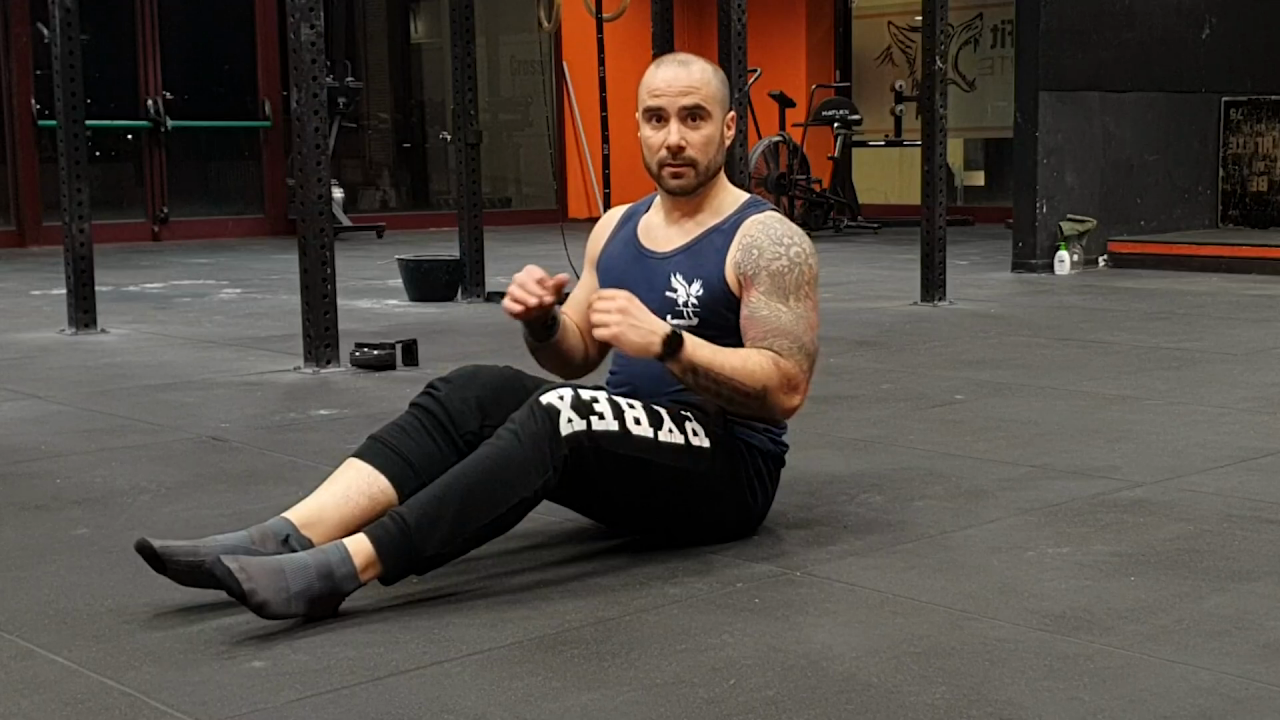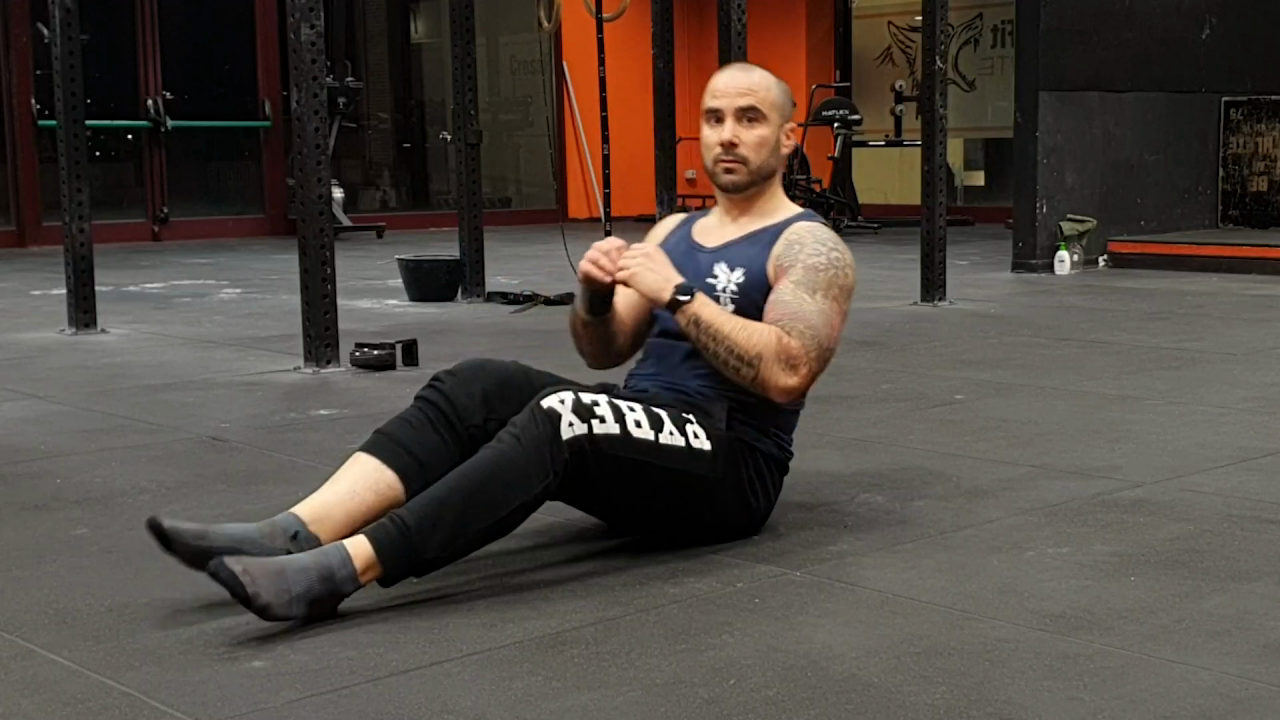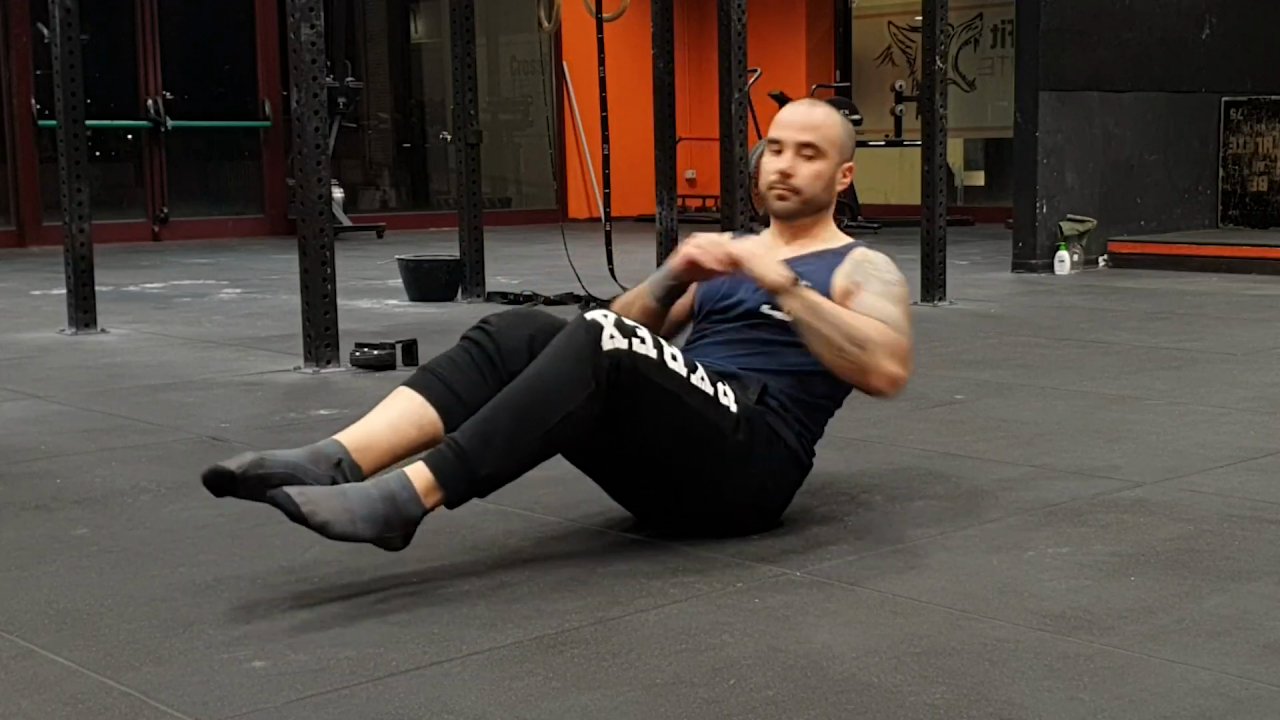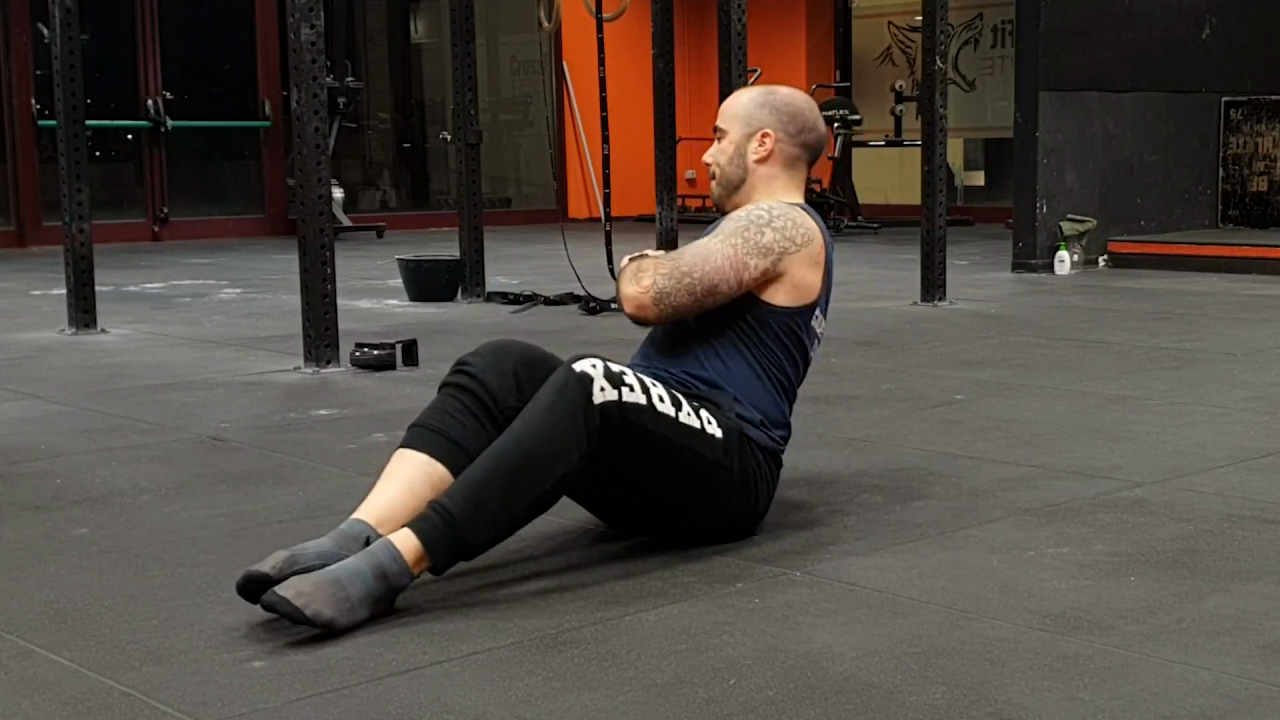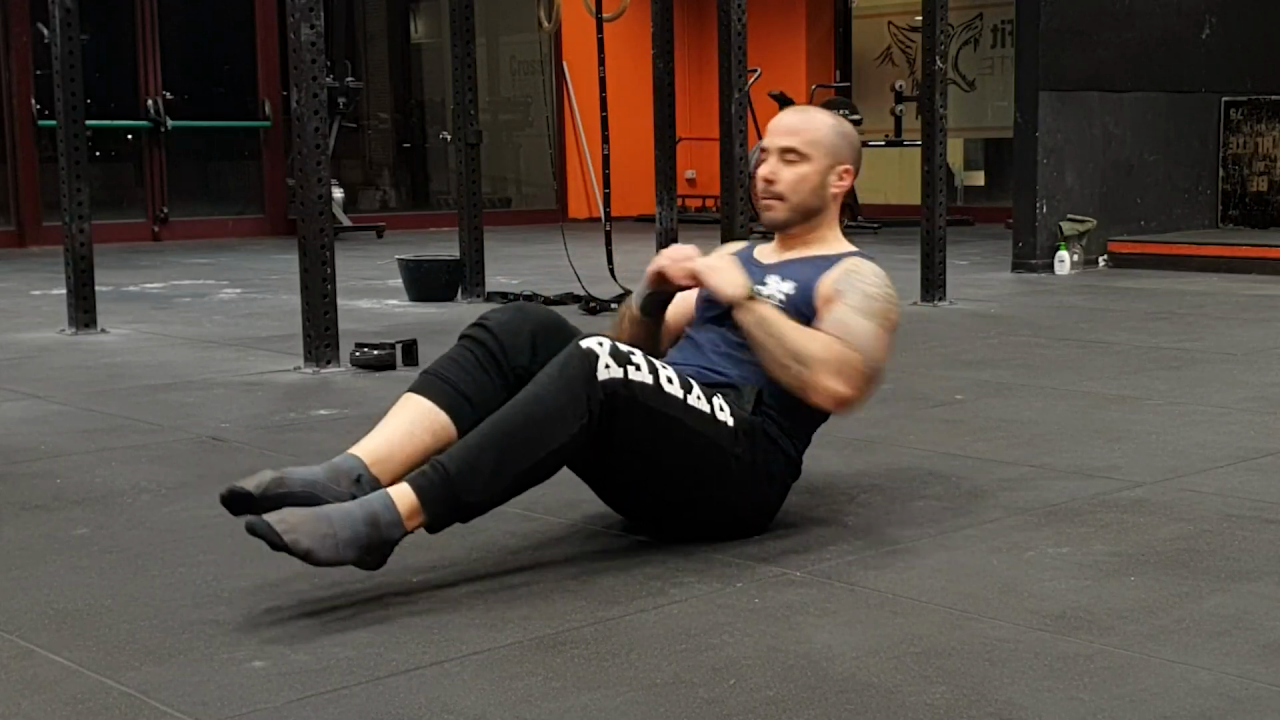
dt=1s
person 1, frame 1
left shoulder: (766, 242)
right shoulder: (616, 228)
left elbow: (786, 389)
right elbow: (576, 357)
left wrist: (667, 344)
right wrist: (539, 320)
left hip: (724, 472)
right hip: (626, 451)
left knee: (560, 416)
right knee: (476, 391)
left ankle: (342, 566)
right ankle: (286, 539)
person 1, frame 2
left shoulder: (810, 248)
right shoulder: (673, 232)
left elbow: (785, 375)
right elbow: (604, 351)
left wrist: (676, 294)
right wrist: (596, 293)
left hip: (729, 470)
right hip: (642, 437)
left knee: (562, 419)
right knee: (482, 387)
left ankle: (340, 570)
right ankle: (291, 535)
person 1, frame 3
left shoulder: (863, 268)
right shoulder: (738, 251)
left elbow: (886, 371)
right elbow: (633, 329)
left wrist: (781, 282)
right wrist: (678, 271)
left hip: (747, 463)
right hip: (662, 455)
left knee: (601, 341)
right knee: (520, 335)
left ankle: (402, 499)
right ankle: (330, 463)
person 1, frame 4
left shoulder: (778, 225)
right shoulder: (757, 234)
left elbow: (643, 297)
left wrist: (642, 264)
right wrist: (658, 272)
left hip: (724, 470)
right hip: (642, 452)
left knee: (592, 383)
right knee: (503, 368)
left ankle: (392, 563)
right ankle: (357, 539)
person 1, frame 5
left shoulder: (856, 283)
right shoulder: (737, 258)
left elbow: (833, 387)
right elbow: (636, 346)
left wrist: (737, 295)
right wrist: (658, 288)
left hip: (737, 467)
right hip: (656, 454)
left knee: (596, 368)
right knee: (522, 330)
left ankle: (384, 518)
right ankle: (349, 477)
